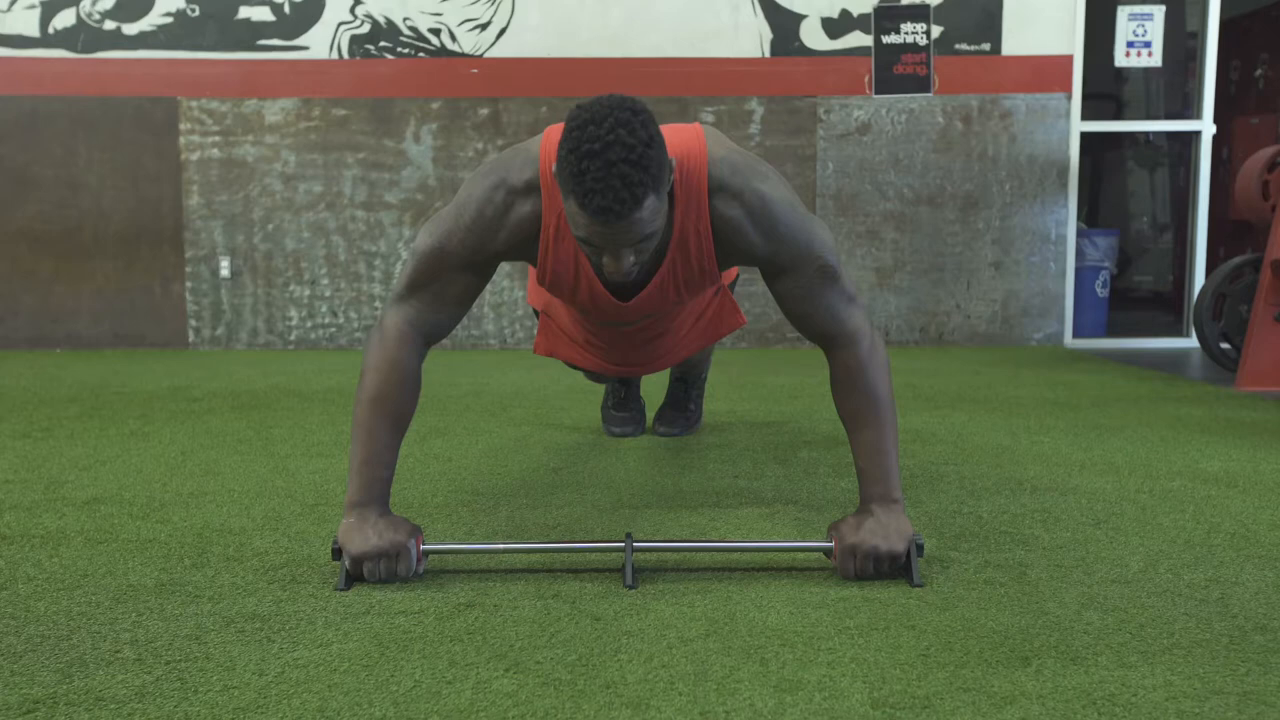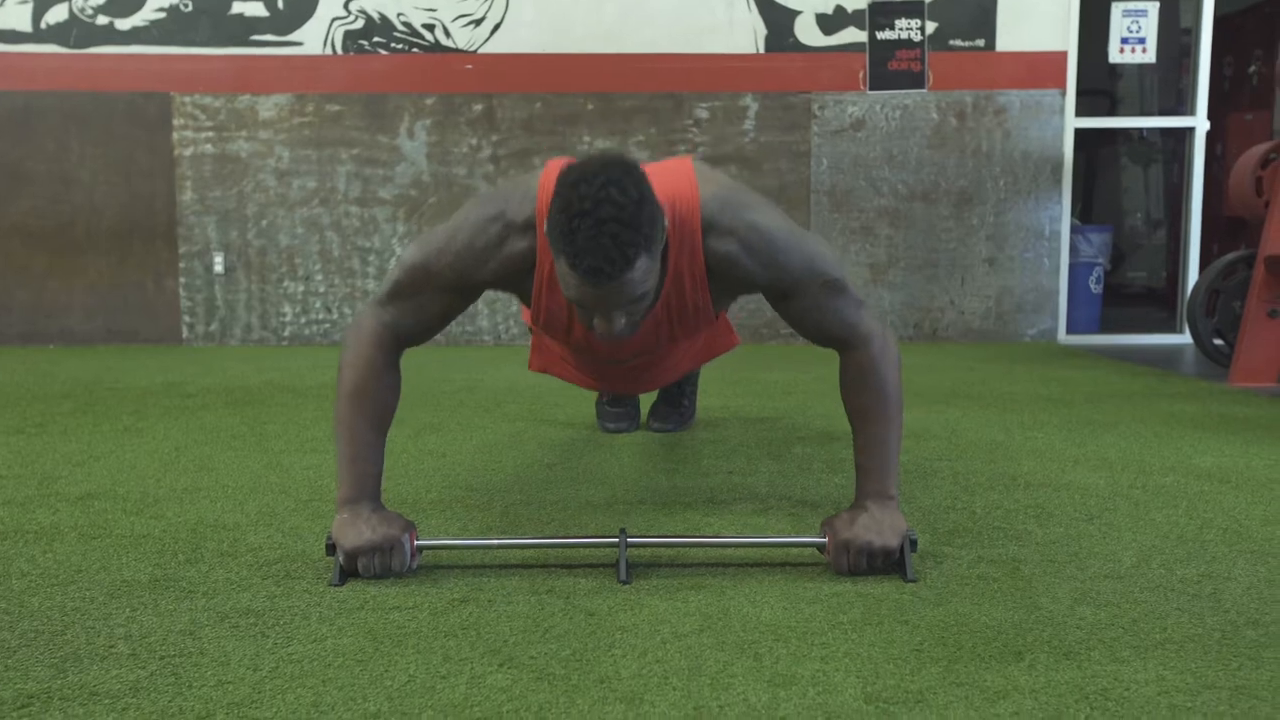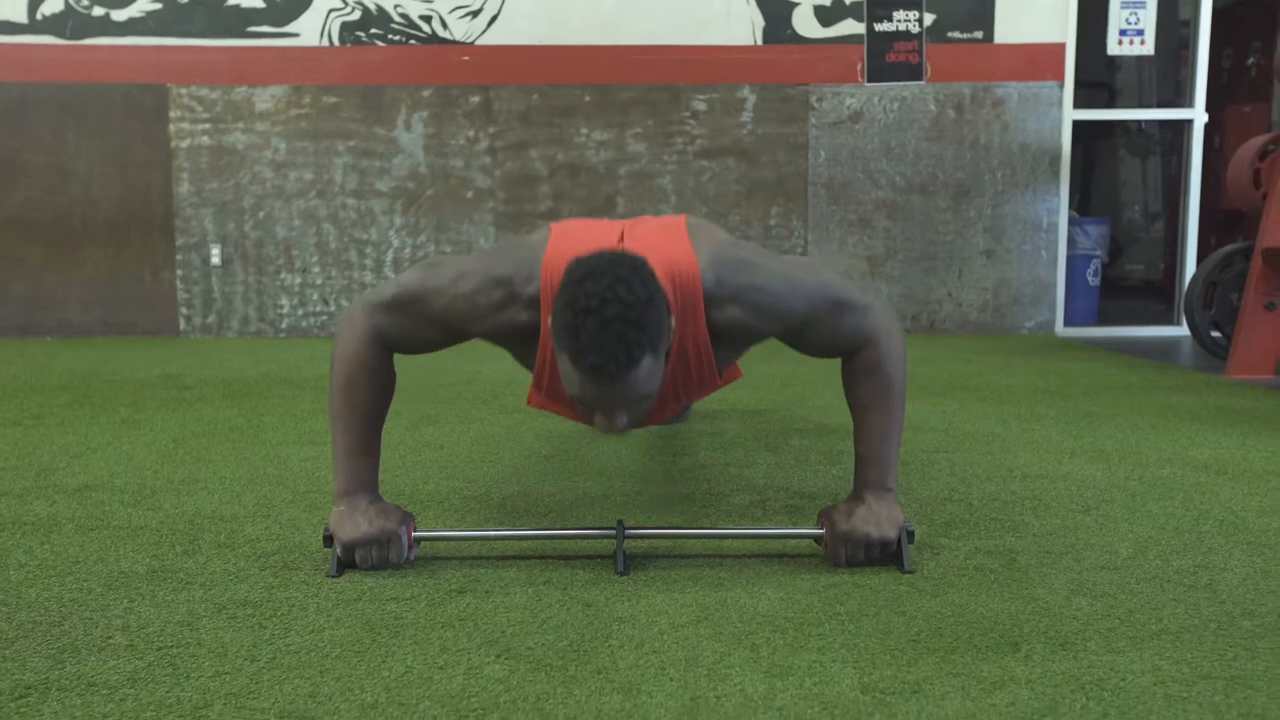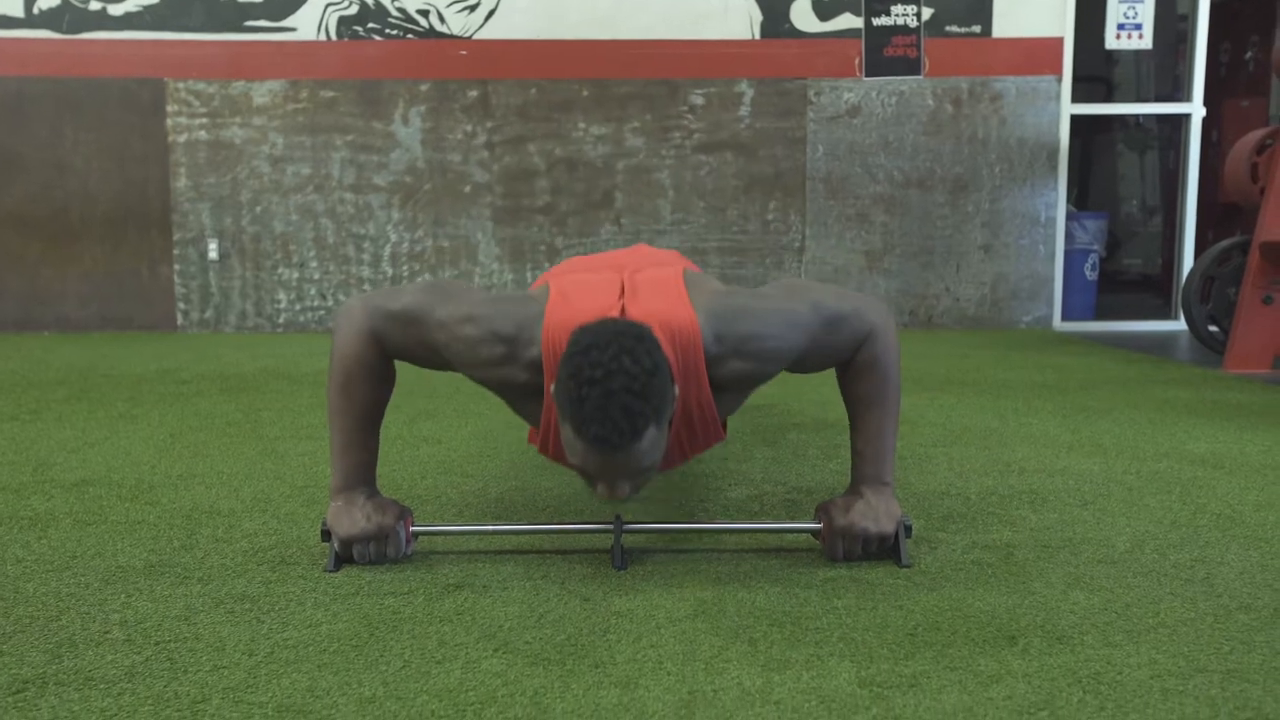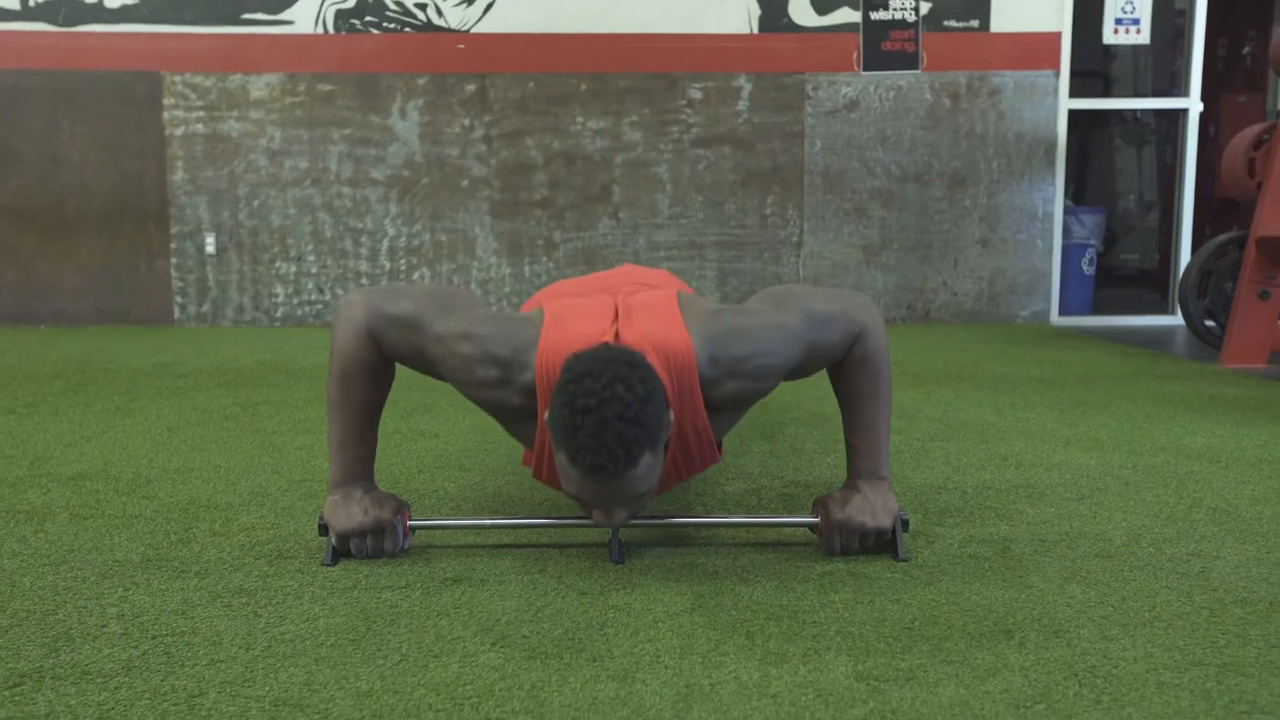
dt=0.2s
person 1, frame 1
left shoulder: (739, 197)
right shoulder: (509, 199)
left elbow: (847, 334)
right elbow: (405, 328)
left wrist: (882, 503)
right wrist: (365, 508)
left hip: (688, 301)
right hip: (583, 318)
left ankle: (688, 377)
right ankle: (619, 383)
person 1, frame 2
left shoulder: (729, 234)
right shoulder: (505, 232)
left elbow: (864, 334)
right elbow: (376, 329)
left wrist: (878, 499)
right wrist: (358, 501)
left hip: (681, 324)
left ankle: (677, 377)
right ankle: (616, 393)
person 1, frame 3
left shoulder: (727, 295)
right shoulder: (513, 295)
left elbow: (876, 329)
right elbow: (362, 324)
left wrist: (876, 491)
right wrist: (354, 495)
person 1, frame 4
left shoulder: (723, 346)
right shoulder: (516, 352)
left elbow: (871, 324)
right elbow: (360, 318)
left wrist: (874, 486)
right wrist: (351, 491)
person 1, frame 5
left shoulder: (717, 366)
right shoulder: (511, 370)
left elbow: (860, 320)
right elbow: (360, 315)
left wrist: (871, 481)
right wrist: (349, 486)
right hip: (562, 309)
